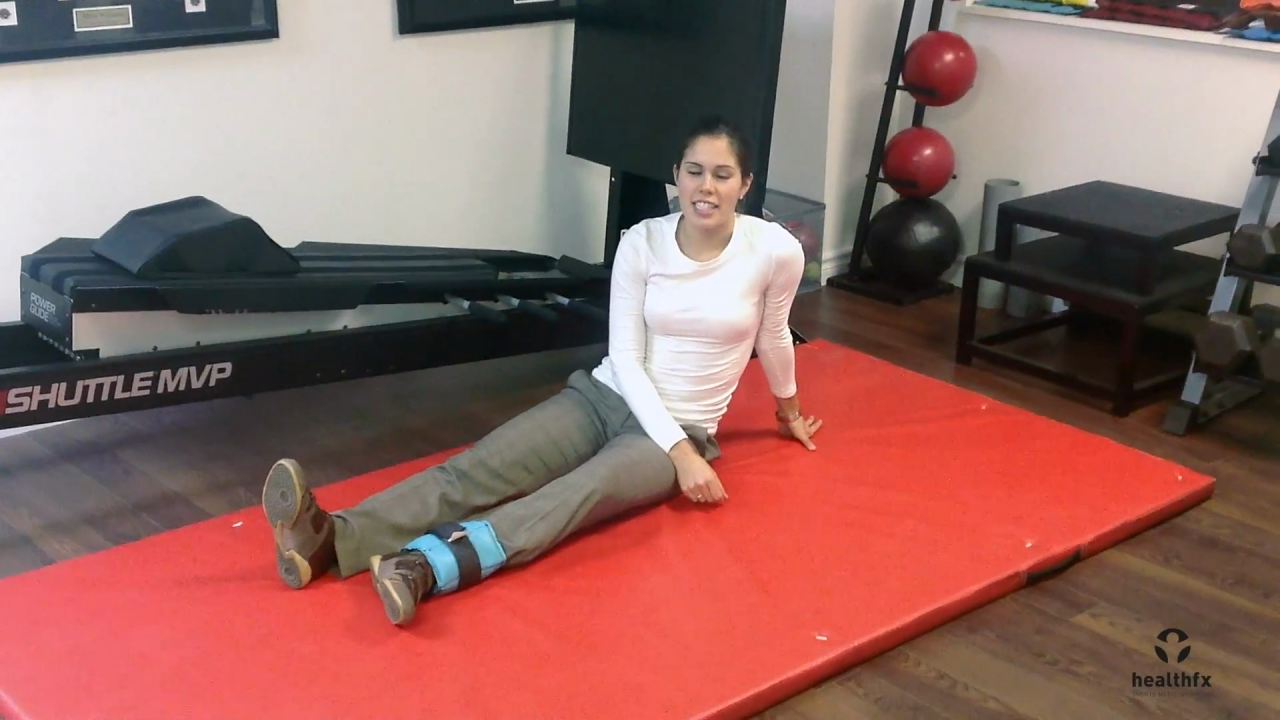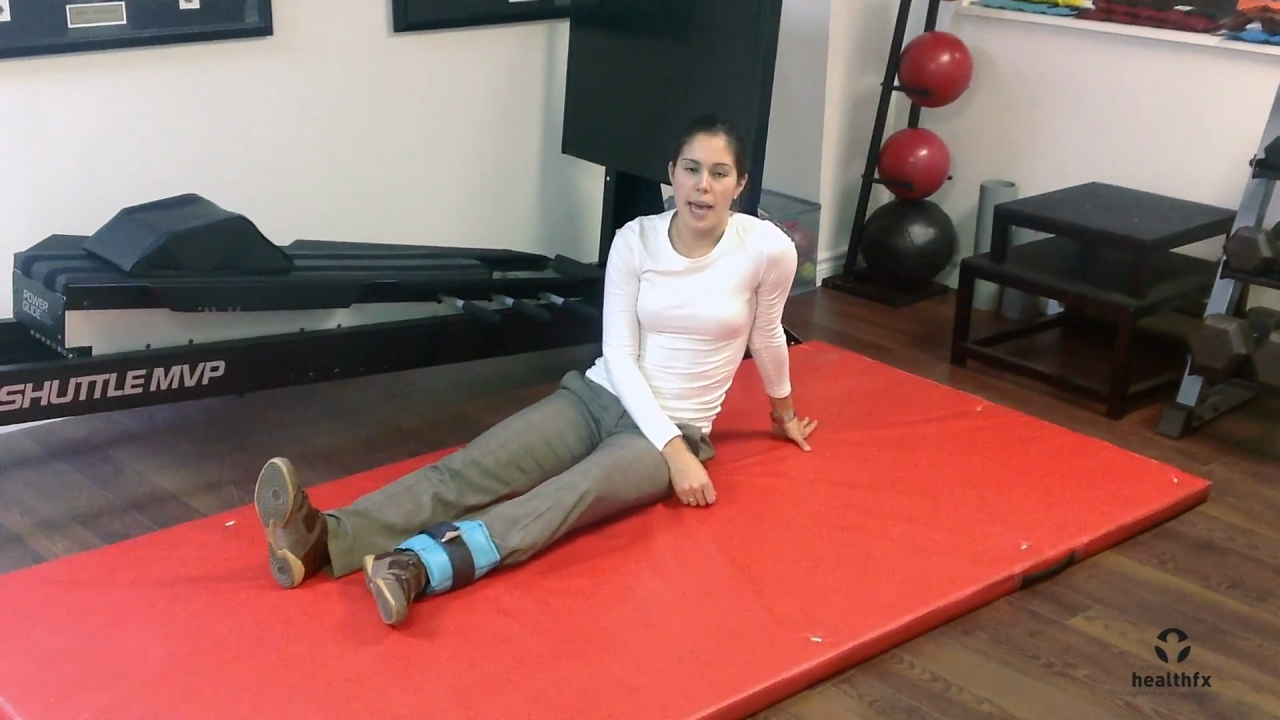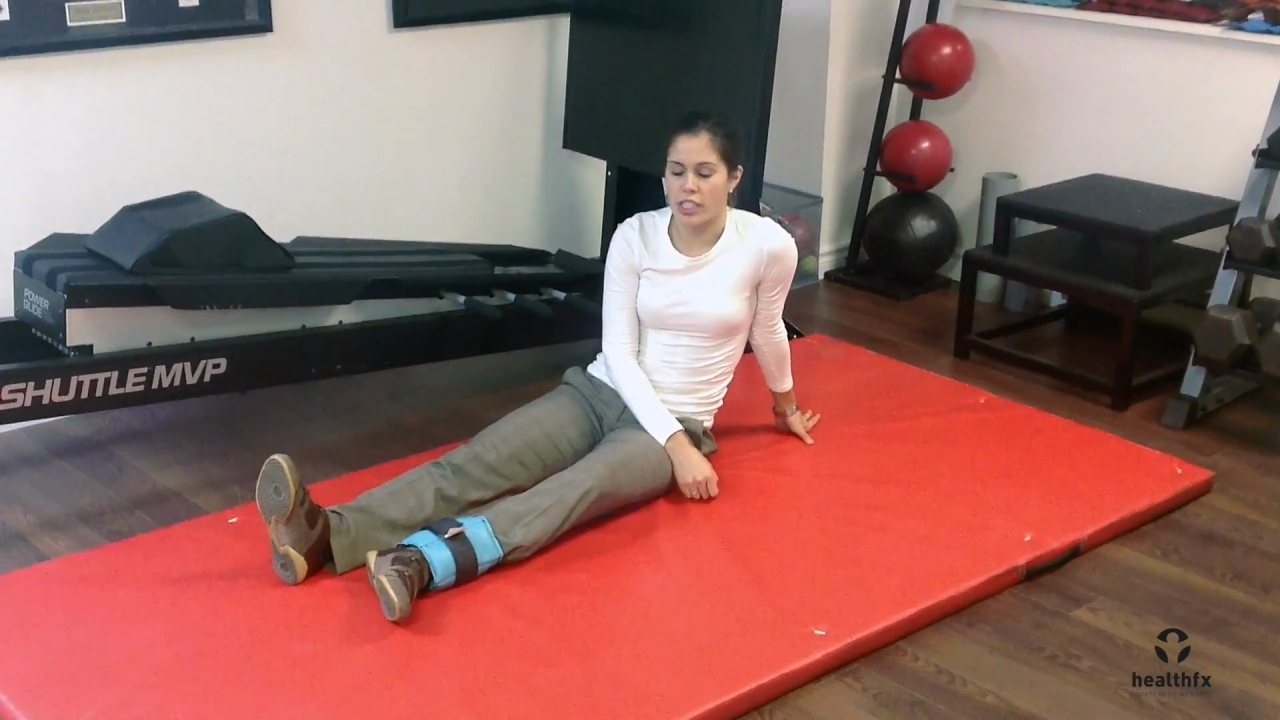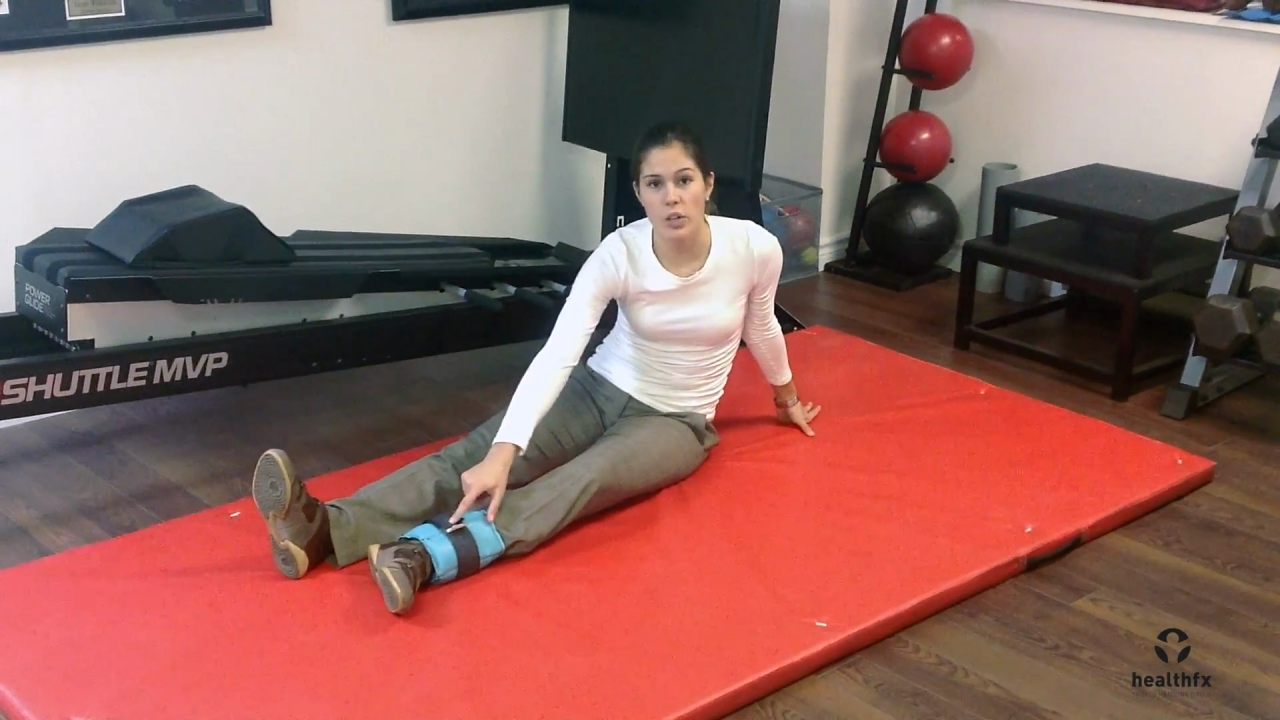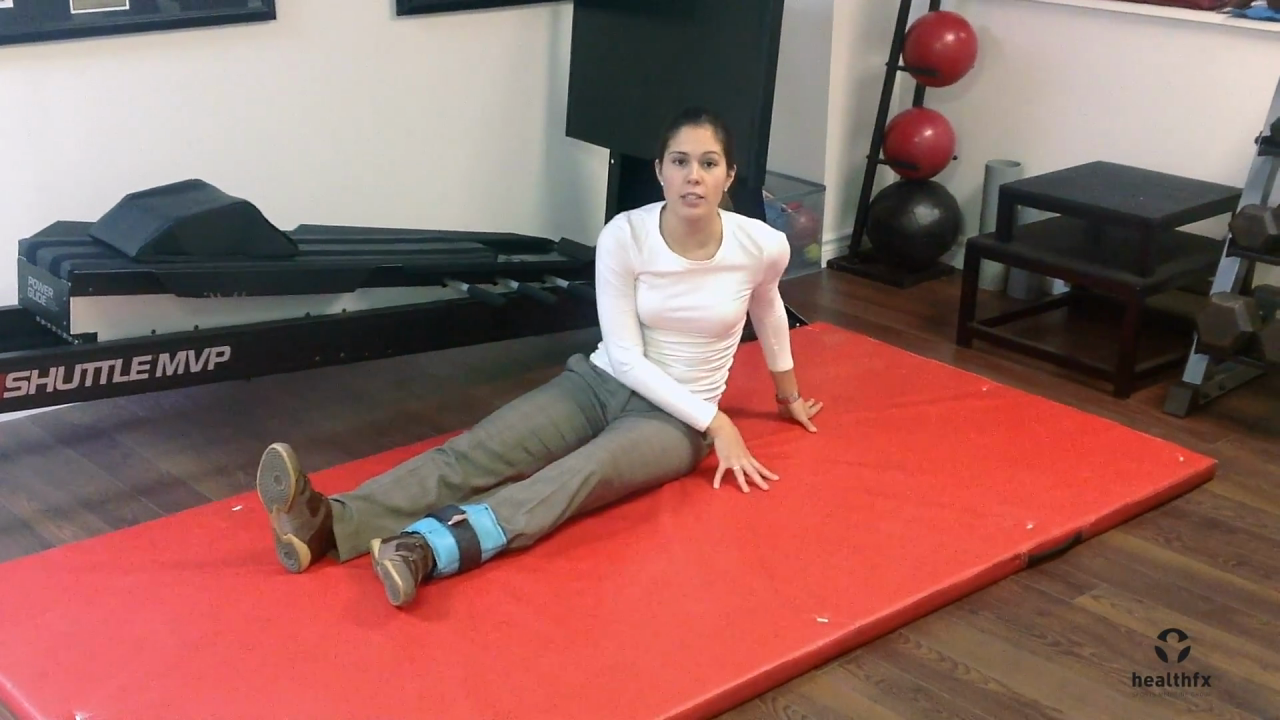
dt=1s
person 1, frame 1
left shoulder: (775, 251)
right shoulder: (642, 241)
left elbow: (773, 337)
right elbow: (624, 359)
left wrist: (789, 409)
right wrist: (680, 453)
left hip: (681, 428)
right hip: (602, 395)
left knee: (585, 490)
right knee: (474, 469)
left ankle: (425, 566)
right ankle: (329, 538)
person 1, frame 2
left shoulder: (768, 248)
right shoulder: (635, 238)
left elbow: (767, 336)
right elbow: (619, 355)
left wrist: (784, 411)
right wrist: (671, 448)
left hip: (677, 427)
right hip: (598, 394)
left knee: (580, 490)
right knee: (469, 469)
left ankle: (418, 565)
right ankle: (322, 537)
person 1, frame 3
left shoulder: (767, 245)
right shoulder: (635, 235)
left elbow: (767, 332)
right elbow: (618, 353)
left wrist: (785, 406)
right wrist: (670, 440)
left hip: (681, 424)
right hip: (600, 391)
left knee: (586, 484)
right knee: (473, 462)
left ankle: (423, 563)
right ankle: (325, 534)
person 1, frame 4
left shoulder: (755, 249)
right shoulder: (617, 256)
left elbow: (761, 328)
right elbow: (555, 356)
left wrist: (786, 397)
right wrist: (501, 454)
left hip: (674, 423)
right hip: (599, 389)
left knee: (591, 476)
right knee: (471, 456)
left ankle: (426, 556)
right ankle: (324, 527)
person 1, frame 5
left shoulder: (763, 245)
right shoulder: (623, 236)
left elbow: (767, 308)
right elbow: (626, 358)
left wrist: (786, 390)
right wrist: (716, 423)
left hip: (674, 419)
right hip: (599, 382)
left knee: (590, 470)
right knee: (477, 451)
left ankle: (427, 550)
right ankle: (327, 521)
